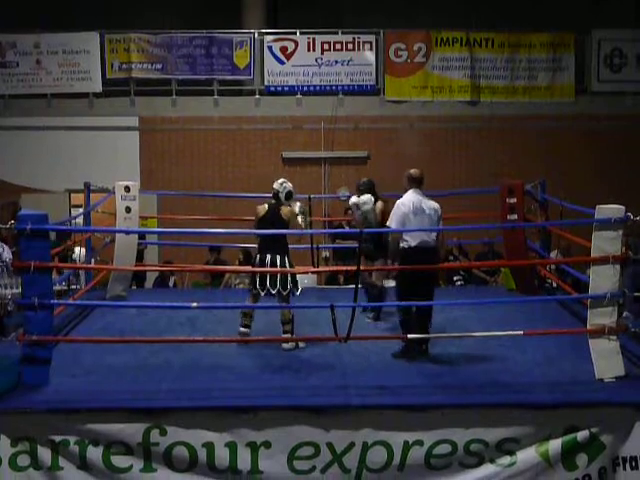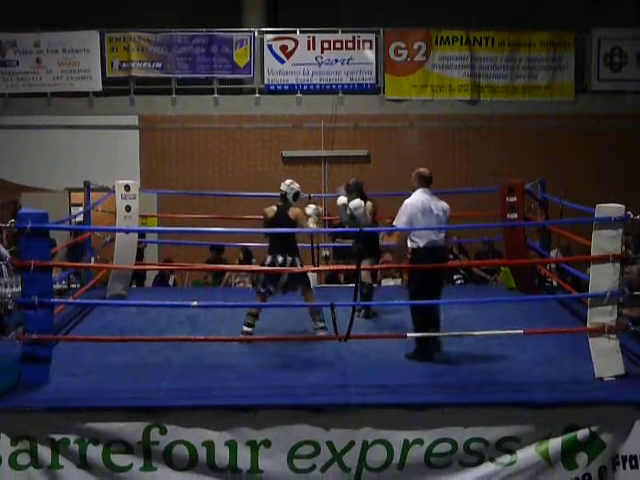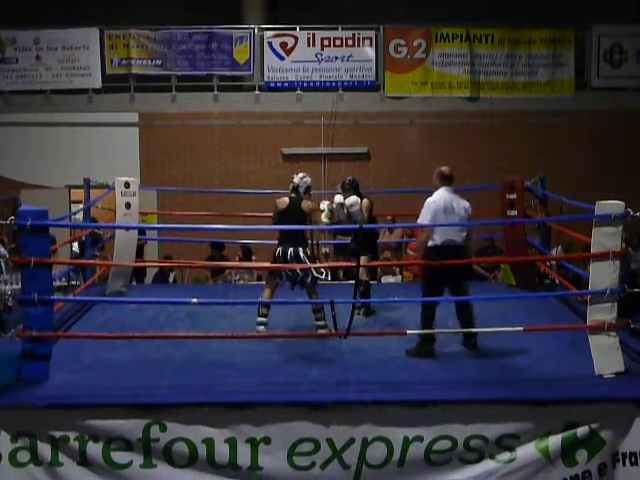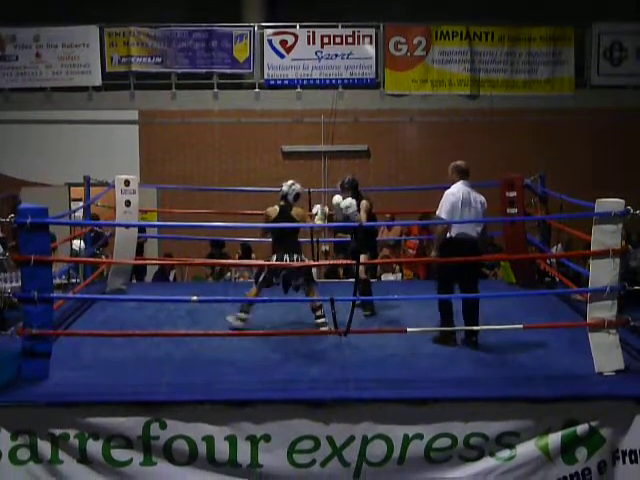
dt=0.4s
person 1, frame 1
left shoulder: (402, 203)
right shoulder: (434, 206)
left elbow: (396, 236)
right elbow: (440, 237)
left wrist: (393, 257)
right wrist: (437, 258)
left hip: (410, 254)
right hip: (430, 254)
left knee: (405, 302)
right knee: (425, 301)
left ankle: (410, 345)
right ankle: (422, 344)
person 1, frame 2
left shoulder: (411, 203)
right shoulder: (442, 205)
left elbow: (402, 235)
right elbow: (447, 233)
left hip: (420, 254)
right hip: (439, 253)
left knee: (419, 302)
right knee: (433, 300)
left ankle: (423, 347)
right ankle: (433, 340)
person 1, frame 3
left shoulder: (433, 201)
right shoulder: (464, 204)
left elbow: (426, 233)
right elbow: (468, 234)
left wrist: (419, 256)
right wrist: (466, 255)
left hip: (438, 252)
right hip: (458, 252)
left knee: (429, 299)
right knee: (461, 296)
left ankle: (426, 344)
right ankle: (470, 338)
person 1, frame 4
left shoulder: (451, 193)
right shoulder: (479, 198)
left elbow: (443, 225)
right elbow: (482, 227)
left wrist: (435, 248)
left hip: (453, 245)
right hip: (472, 246)
left knee: (445, 290)
right knee: (471, 291)
left ankle: (448, 333)
right ankle: (472, 335)
person 2, frame 1
left shoulder: (260, 210)
right shoulder: (288, 211)
right wrist: (300, 214)
left hip: (262, 257)
right hip: (280, 258)
left knee: (253, 295)
right knee: (284, 299)
left ankle: (243, 333)
right ankle: (288, 339)
person 2, frame 2
left shoulder: (268, 211)
right shoulder: (297, 212)
right wrist: (314, 216)
left hip: (273, 258)
right hip: (291, 259)
left knee: (261, 295)
right knee: (307, 291)
left ankle: (247, 330)
right ankle: (320, 328)
person 2, frame 3
left shoulder: (279, 203)
right shoulder: (309, 206)
right wrist: (326, 211)
left hip: (282, 250)
right hip: (301, 251)
left knee: (270, 286)
right knee: (312, 289)
left ankle: (261, 324)
right ankle: (321, 327)
person 2, frame 4
left shoulder: (270, 212)
right shoulder: (299, 212)
left elbow: (264, 233)
left hip: (277, 256)
right hip: (295, 256)
left knee: (257, 286)
right knee: (311, 289)
left ankle: (240, 319)
right ankle: (322, 323)
person 3, frame 1
left shoulder: (379, 204)
right shoulder: (362, 205)
left elbow: (376, 223)
right elbow: (359, 224)
left wrist: (370, 210)
right wrist: (355, 209)
left hip: (379, 246)
right hip: (367, 244)
left knee: (376, 279)
right knee: (365, 277)
left ankle: (376, 310)
right ankle: (371, 304)
person 3, frame 2
left shoulder: (368, 204)
right shoulder: (351, 205)
left elbow: (367, 226)
right elbow: (348, 225)
left wrist: (361, 214)
right wrist: (342, 210)
left hip: (370, 245)
right hip: (358, 244)
left knee: (366, 276)
right knee: (361, 277)
left ankle: (367, 309)
right ankle: (364, 306)
person 3, frame 3
left shoulder: (365, 202)
right shoulder: (348, 203)
left elbow: (363, 223)
right elbow: (346, 222)
left wrist: (356, 211)
right wrist: (339, 209)
left hip: (367, 243)
right hip: (356, 241)
left knee: (362, 274)
right knee: (360, 274)
left ankle: (366, 307)
right ankle: (363, 304)
person 3, frame 4
left shoulder: (364, 203)
right shoulder: (347, 204)
left elbow: (363, 224)
right elbow: (342, 222)
left wrist: (352, 213)
right wrist: (337, 209)
left hip: (367, 242)
right hip: (356, 241)
left knee: (361, 272)
right knee: (360, 273)
left ankle: (369, 306)
right ankle: (365, 301)
